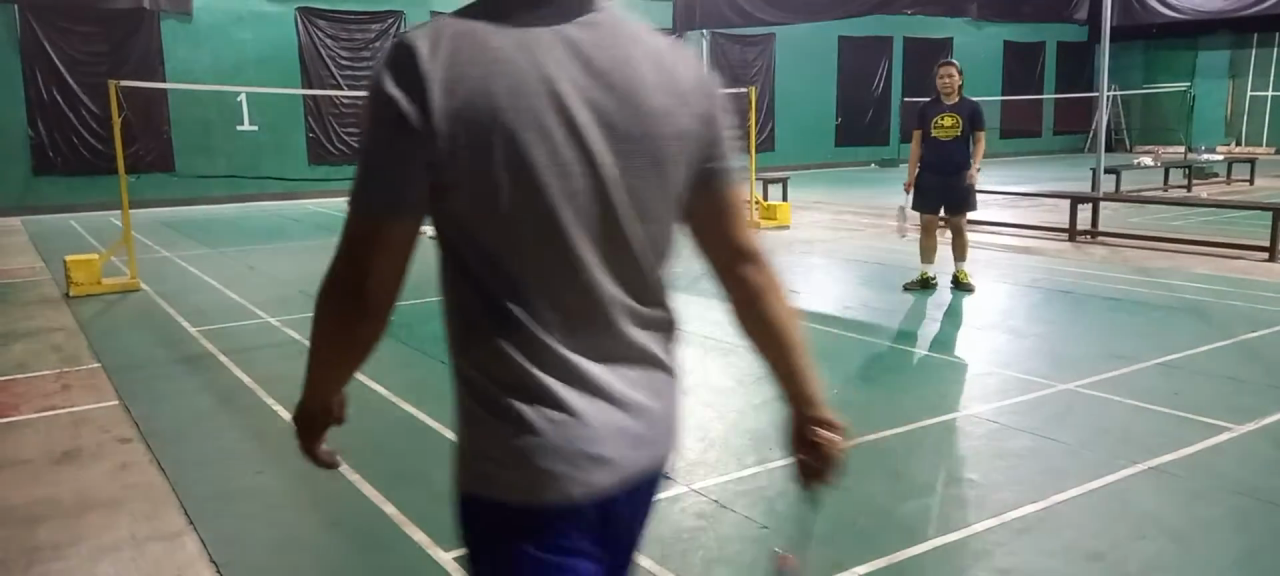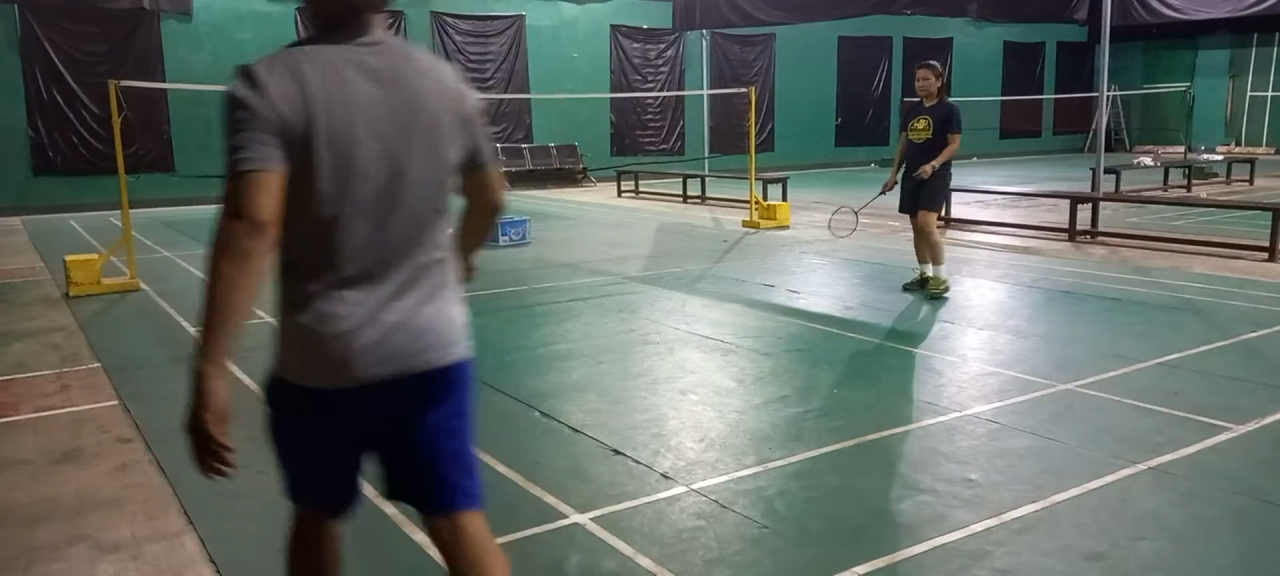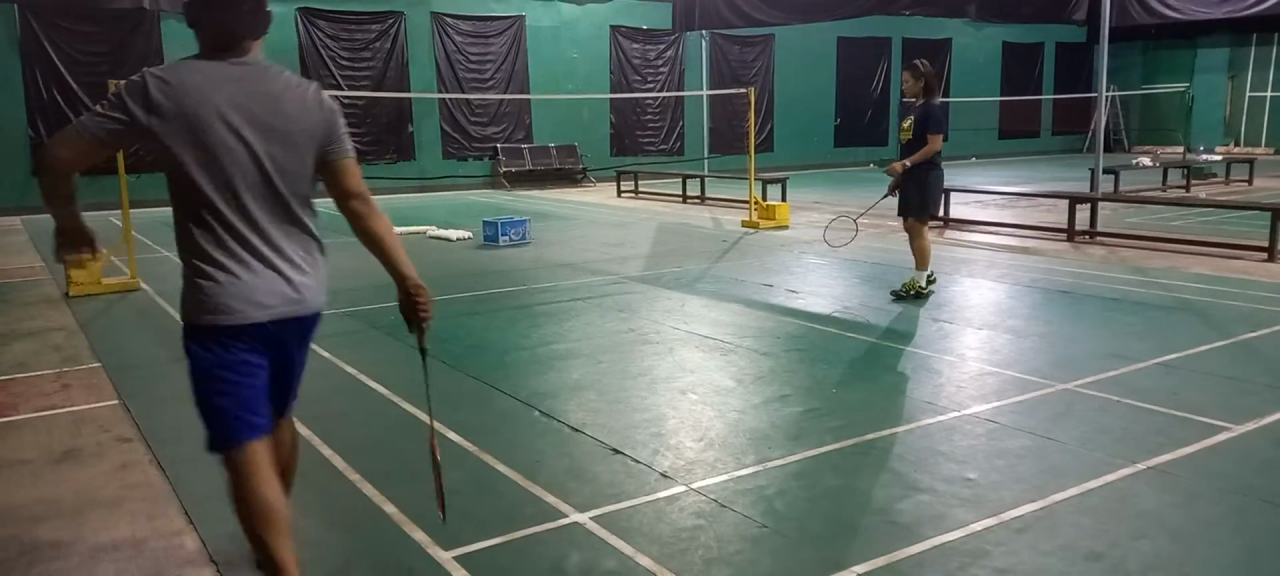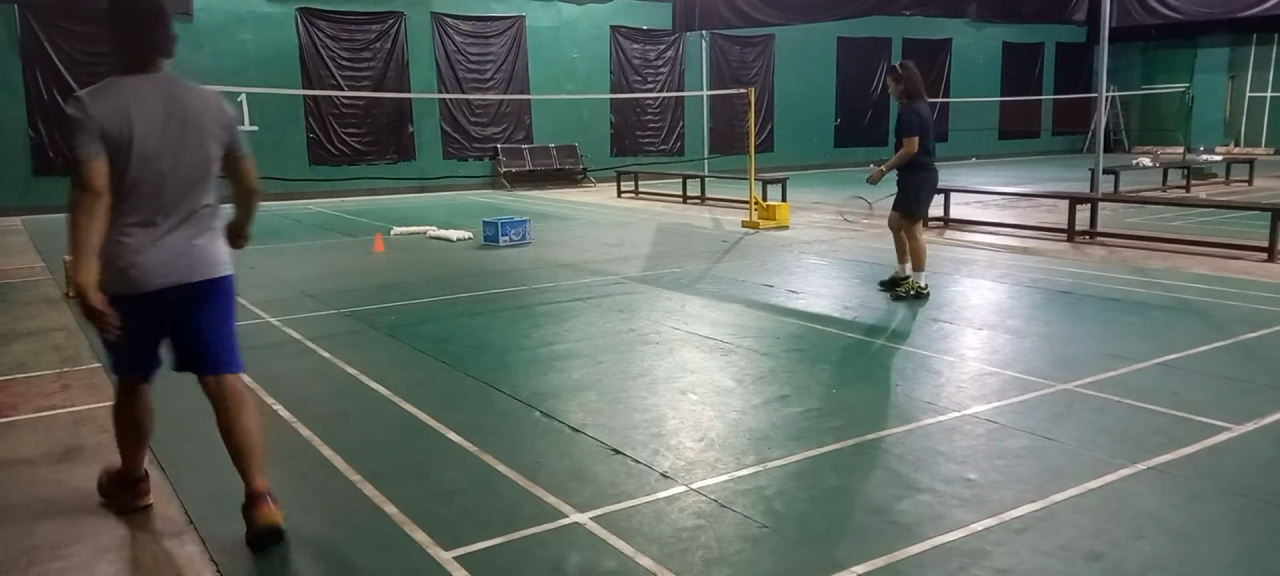
dt=0.5s
person 1, frame 1
left shoulder: (430, 62)
right shoulder: (678, 68)
left elbow: (363, 286)
right elbow: (743, 261)
left wrist: (317, 398)
right wrist: (810, 405)
left hip: (530, 460)
right hip: (642, 430)
person 1, frame 2
left shoulder: (270, 84)
right shoulder: (447, 84)
left elbow: (250, 228)
right elbow: (489, 202)
left wrist: (210, 372)
left hip: (321, 357)
right hip: (433, 347)
left knee: (317, 512)
right knee: (459, 523)
person 1, frame 3
left shoulder: (157, 90)
right shoulder: (311, 100)
left elbow: (56, 159)
right elbow: (357, 201)
left wrist: (69, 222)
right wrist: (407, 279)
left hip: (223, 307)
right hip: (300, 297)
left knee: (248, 453)
right knee: (275, 421)
person 1, frame 4
left shoulder: (93, 106)
right shoulder: (213, 106)
left elbow: (93, 195)
right elbow: (249, 187)
left wrist: (84, 283)
right wrist: (239, 228)
left hip: (130, 275)
right hip: (204, 270)
left knee: (133, 381)
right knee: (224, 381)
left ankle: (132, 480)
right ankle: (260, 500)
person 2, frame 1
left shoulder: (972, 108)
right shoulder: (926, 108)
left elbow: (979, 141)
right elbow: (916, 143)
left wrist: (975, 167)
right wrist: (911, 174)
left hip: (958, 176)
right hip: (929, 176)
left knee: (958, 225)
right knee: (927, 225)
left ankle: (960, 273)
right ankle: (927, 275)
person 2, frame 2
left shoulder: (949, 110)
right shoulder: (909, 110)
left elbow: (954, 144)
left wrist: (933, 165)
right wrist: (893, 174)
left hip: (936, 175)
right hip: (911, 176)
left knee: (926, 224)
right knee: (917, 227)
left ankle: (941, 278)
right ankle: (926, 275)
person 2, frame 3
left shoulder: (932, 109)
right shoulder: (911, 109)
left elbow: (934, 146)
left wrist: (904, 164)
right wrist: (898, 176)
left hip: (926, 176)
right hip: (910, 177)
left knee: (918, 227)
right knee: (910, 228)
left ankle: (920, 285)
right ankle: (926, 274)
person 2, frame 4
left shoulder: (908, 111)
right shoulder: (920, 107)
left elbow: (910, 148)
left wrist: (883, 170)
left hip: (917, 177)
right hip: (919, 175)
left knee: (911, 229)
right knee: (895, 223)
left ankle: (919, 285)
right ankle: (901, 275)
